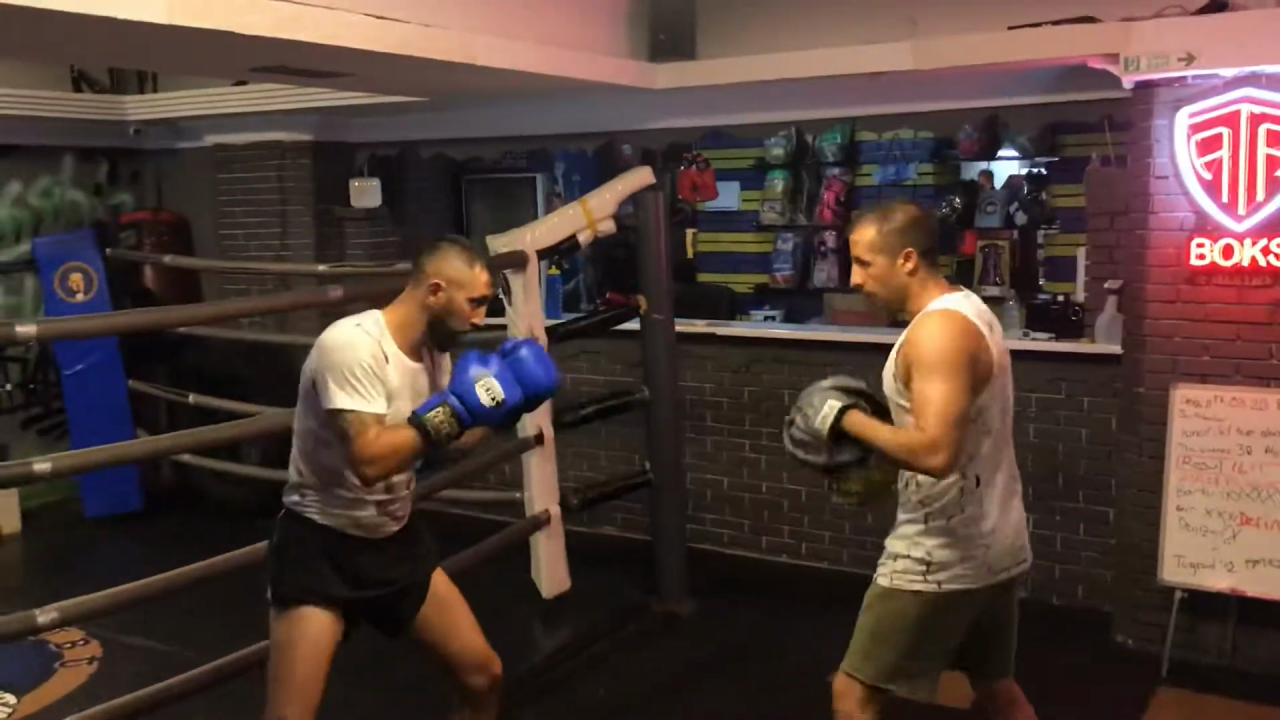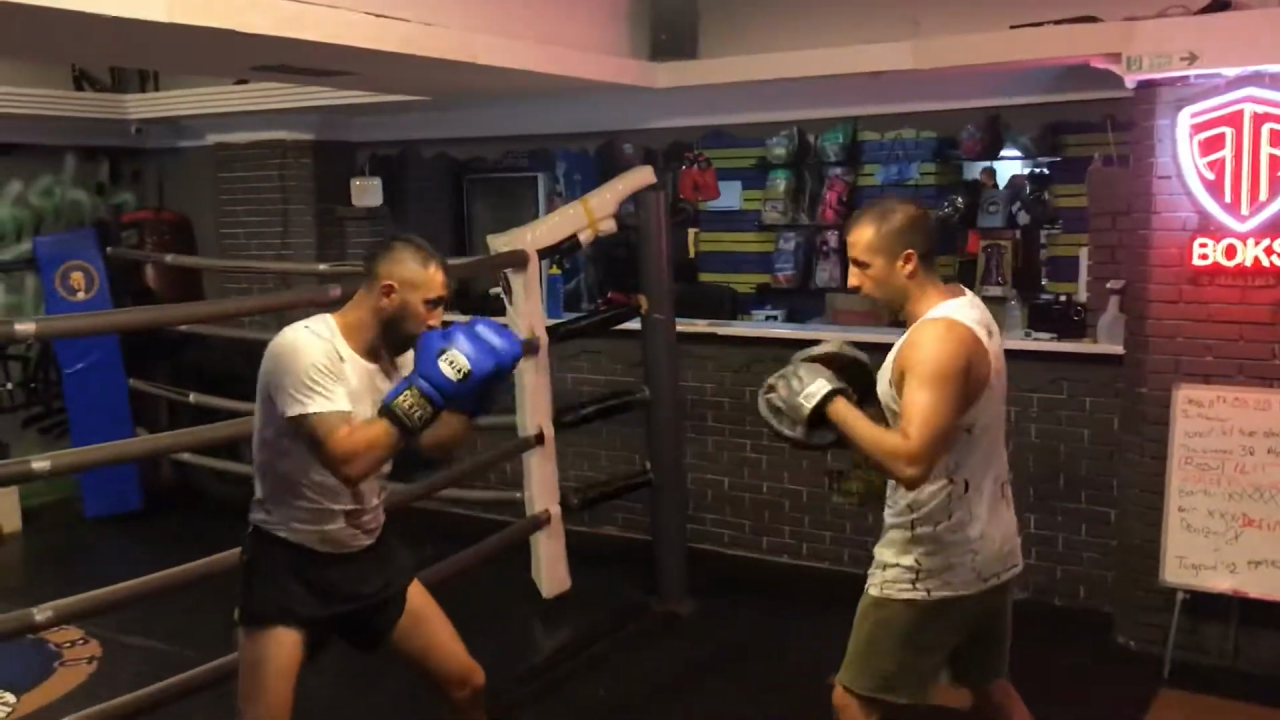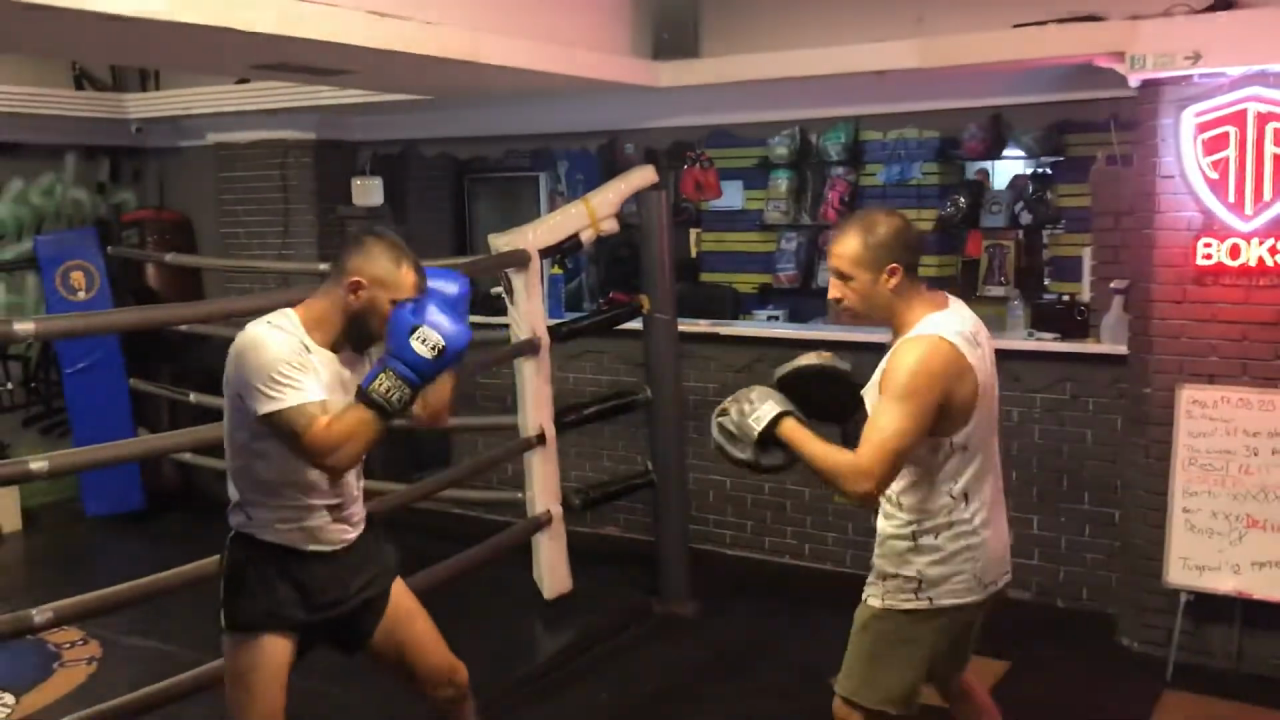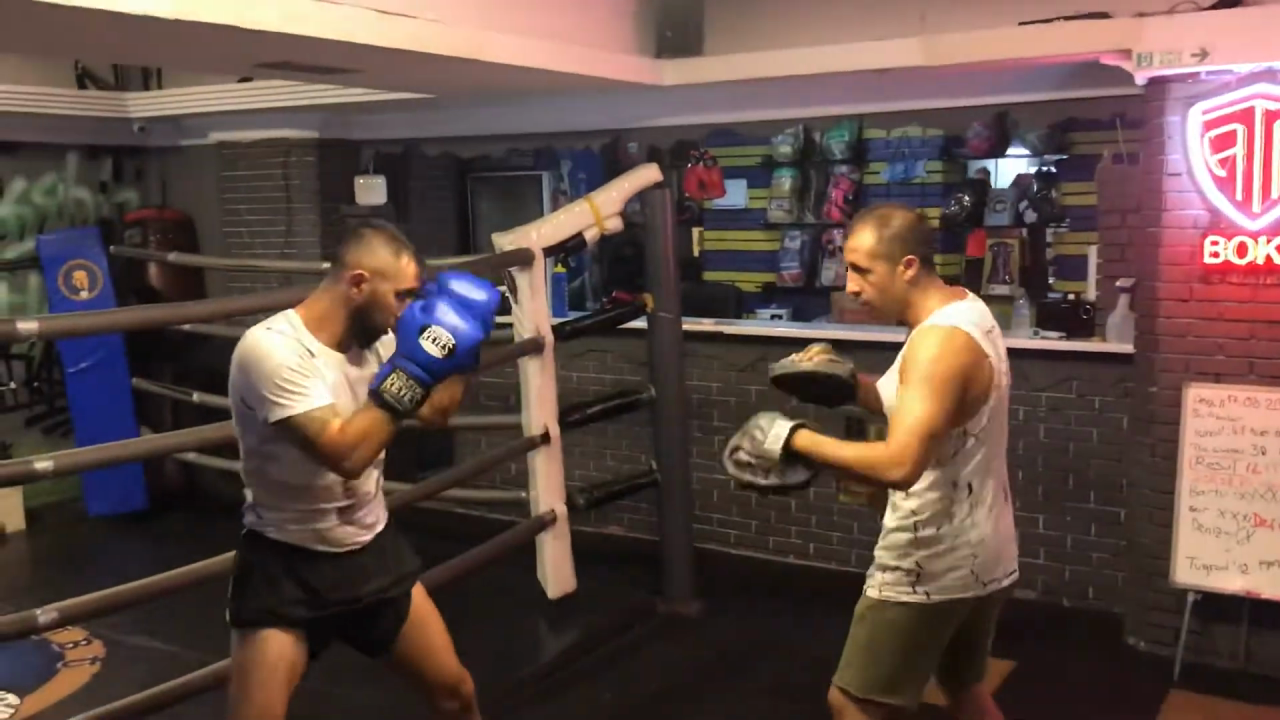
dt=0.2s
person 1, frame 1
left shoulder: (936, 330)
right shoulder: (968, 308)
left elbow: (935, 452)
left wrist: (846, 418)
right wrist: (864, 418)
left hip: (942, 555)
right hip: (997, 543)
person 1, frame 2
left shoulder: (938, 337)
right shoulder: (963, 307)
left elbow: (911, 461)
left wrist: (828, 401)
right wrist: (854, 390)
left hip: (934, 560)
right hip: (986, 550)
person 1, frame 3
left shoulder: (924, 355)
right shoulder: (949, 311)
left elbow: (865, 477)
left wrist: (779, 420)
left hip: (929, 569)
right hip: (968, 553)
right knee: (948, 677)
person 1, frame 4
left shoulder: (941, 342)
right shoulder: (963, 307)
left elbow: (899, 465)
left wrist: (792, 437)
right wrist: (848, 382)
left hip: (930, 564)
right hip: (979, 554)
person 2, frame 1
left shoulder: (435, 351)
right shoulder: (350, 344)
left elbow: (445, 442)
right elbow: (370, 461)
left wrist: (504, 407)
right wrist: (456, 408)
left hip: (395, 540)
right hip: (320, 545)
left knee: (483, 674)
person 2, frame 2
left shoulder: (399, 352)
right shoulder: (303, 348)
left elbow: (431, 445)
right elbow: (349, 460)
left wrist: (470, 392)
right wrist: (426, 390)
left hip: (368, 553)
right hip: (288, 561)
person 2, frame 3
left shoulder: (365, 339)
right shoulder: (266, 344)
left elbow: (430, 414)
right elbow: (331, 451)
left wrist: (440, 336)
right wrist: (401, 370)
left hip: (354, 552)
right hip: (272, 565)
person 2, frame 4
left shoulder: (375, 336)
right shoulder: (269, 348)
left elbow: (436, 413)
right elbow: (346, 455)
left wrist: (462, 333)
right wrist: (414, 370)
left hip: (374, 551)
right hip: (286, 567)
